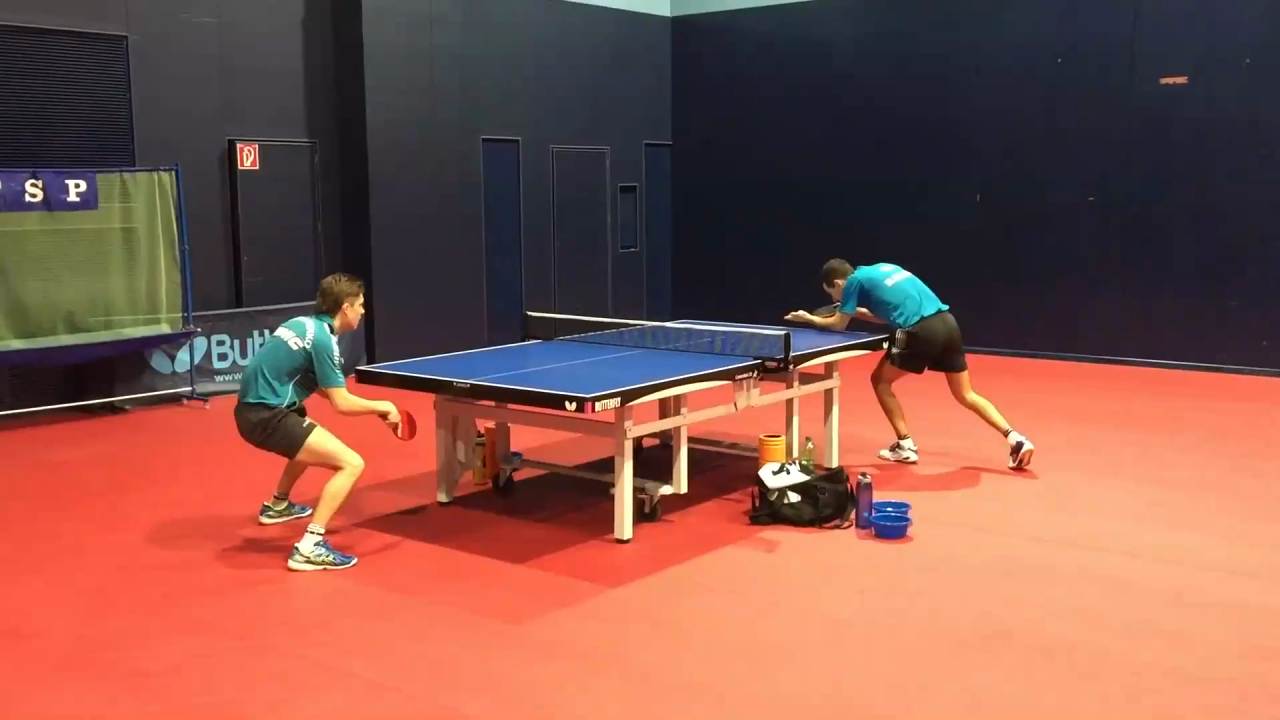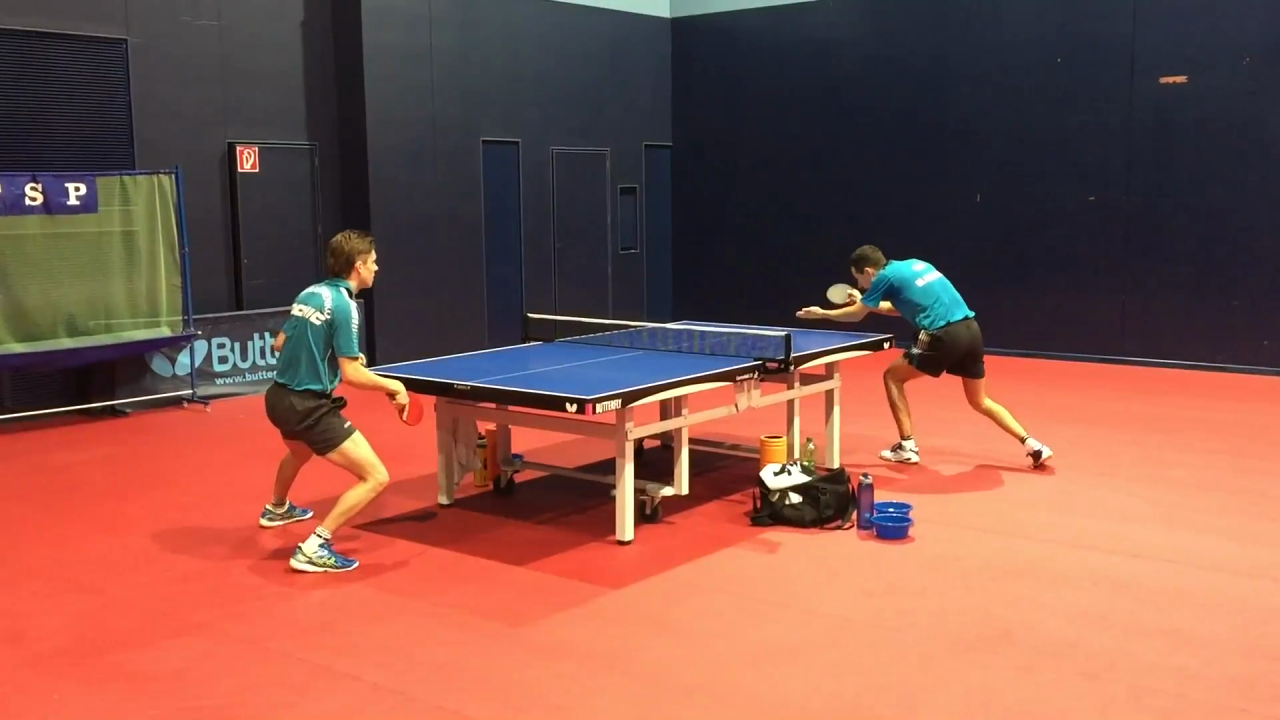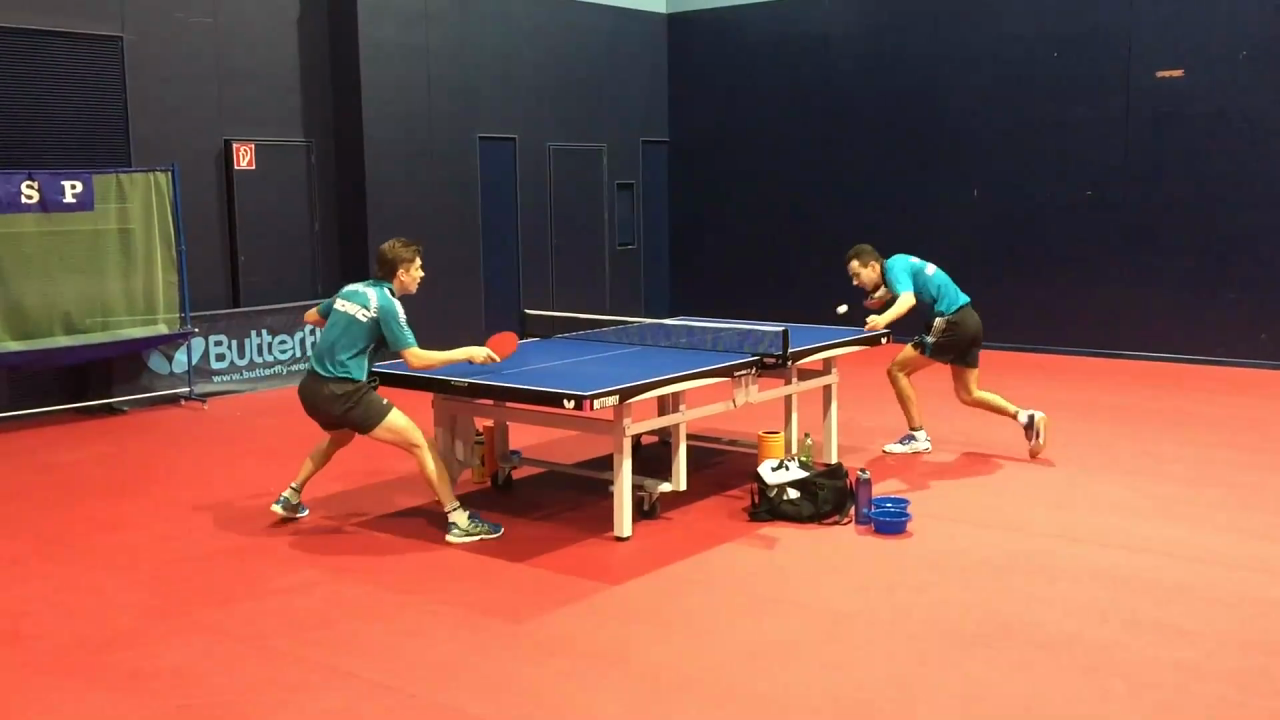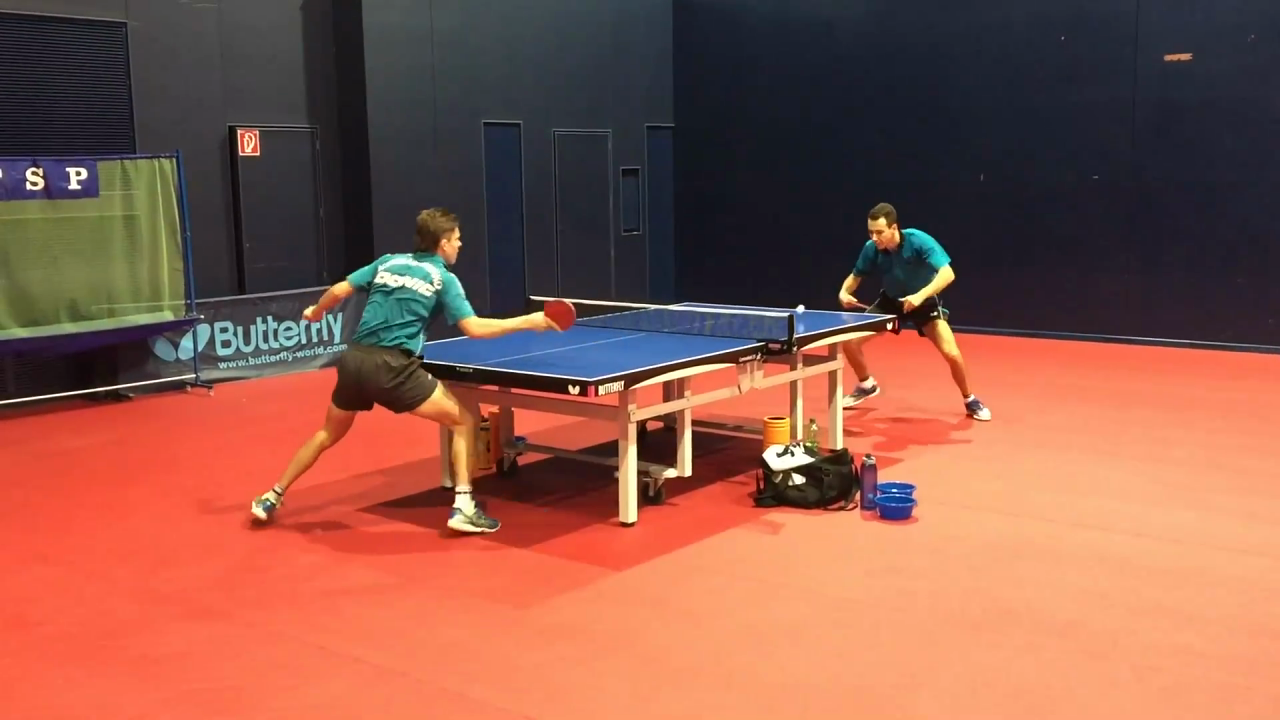
dt=1s
person 1, frame 1
left shoulder: (301, 323)
right shoulder: (323, 339)
right elbow: (341, 403)
left wrist: (321, 387)
right wrist: (383, 407)
left hip: (252, 410)
right hip: (266, 418)
left knee: (310, 440)
right knee: (351, 464)
left ankle: (277, 505)
right ankle: (310, 547)
person 1, frame 2
left shoulder: (309, 293)
right shoulder: (343, 306)
left elbow: (280, 344)
right elbow: (352, 374)
right wrist: (394, 386)
left hip: (279, 397)
right hip: (309, 407)
left knee: (300, 451)
right knee: (376, 478)
left ankle: (277, 509)
right ankle: (314, 548)
person 1, frame 3
left shoulder: (351, 290)
right shoulder: (386, 304)
left elbow: (311, 317)
right elbow: (416, 360)
right wrist: (467, 353)
left hip: (311, 389)
right hip: (345, 393)
left knee: (341, 437)
right knee: (422, 443)
left ankle: (290, 497)
right ankle: (458, 521)
person 1, frame 4
left shoulder: (387, 263)
right shoulder: (444, 279)
left elbow: (339, 291)
right elbow: (473, 328)
left wrist: (316, 311)
right wrist: (528, 322)
left hip: (355, 360)
right hip: (394, 367)
left knee: (330, 434)
right knee: (461, 419)
left ankle: (272, 498)
right ankle: (464, 507)
person 2, frame 1
left shoulder: (855, 280)
right shoulder: (882, 269)
left elbow: (838, 324)
left wrist: (809, 318)
right wrist: (854, 310)
left hip: (921, 331)
right hip: (947, 323)
left knee: (881, 381)
right knee: (966, 395)
left ankle: (905, 446)
right ankle: (1015, 439)
person 2, frame 2
left shoulder: (887, 276)
right shoulder: (915, 265)
left elbow: (856, 315)
left wrist: (822, 314)
right wrist: (863, 301)
left hip: (943, 336)
right hip: (970, 330)
left knee: (892, 377)
right knee: (981, 402)
left ankle: (907, 446)
right ankle: (1032, 445)
person 2, frame 3
left shoulder: (896, 268)
right shoulder: (896, 261)
left elbow: (908, 299)
left wrist: (883, 319)
right wrist: (882, 294)
left hip: (955, 323)
right hip: (970, 322)
left knee: (896, 370)
right knee: (968, 394)
left ankle: (917, 436)
right ankle: (1029, 418)
person 2, frame 4
left shoulder: (920, 241)
right shoulder: (871, 248)
left elbow: (947, 274)
right elbow: (855, 277)
left wrist: (920, 295)
right wrist: (844, 293)
left hip: (924, 303)
right hip: (891, 301)
left knee: (951, 353)
right knee: (850, 342)
left ankle: (970, 401)
right ankle: (866, 385)
